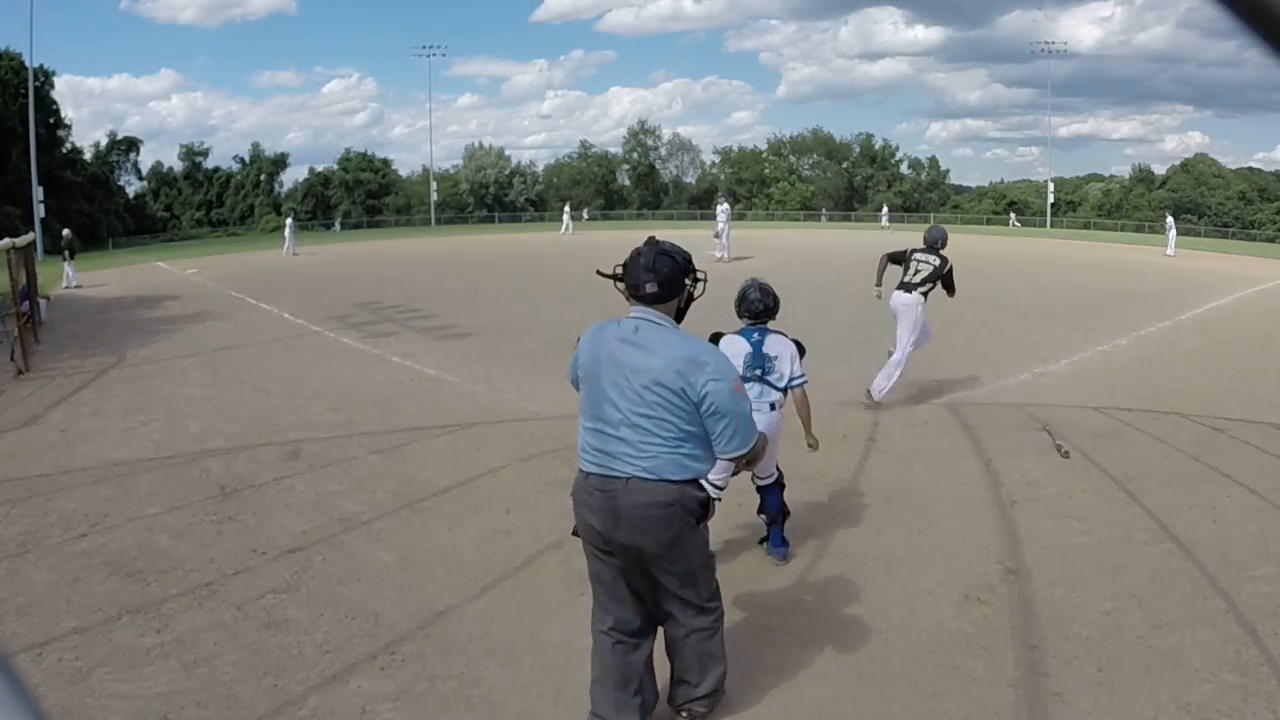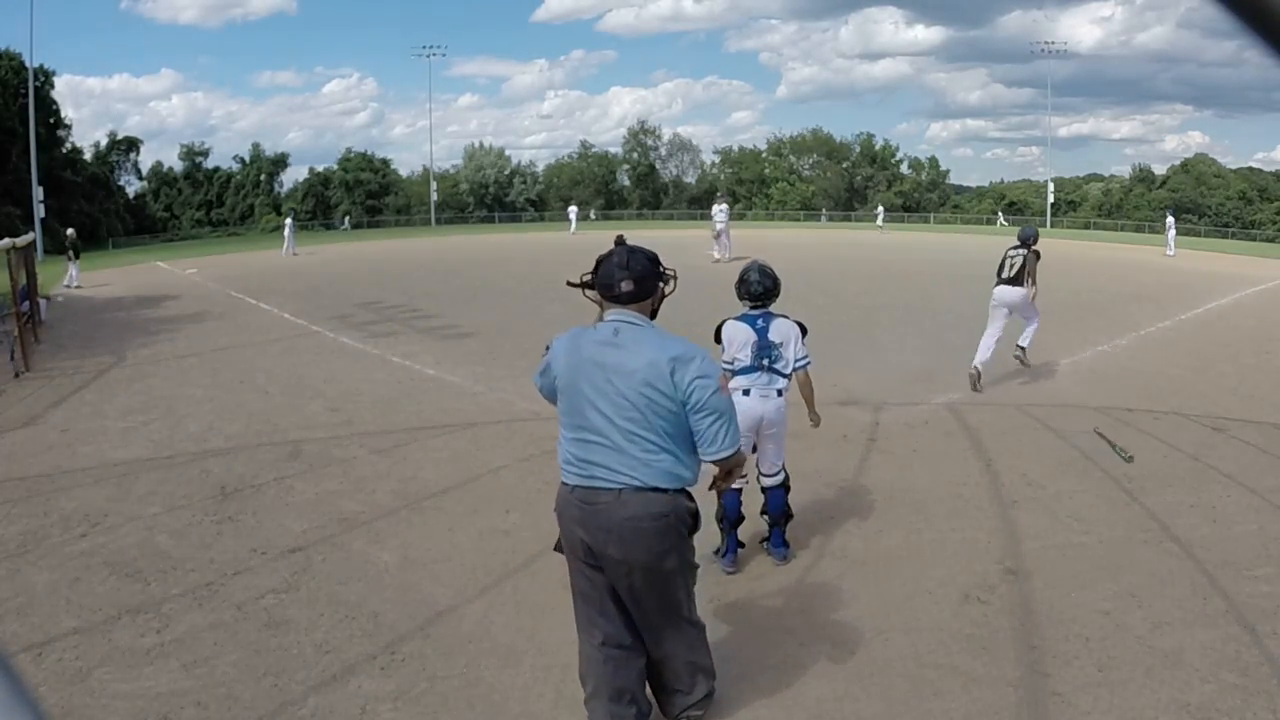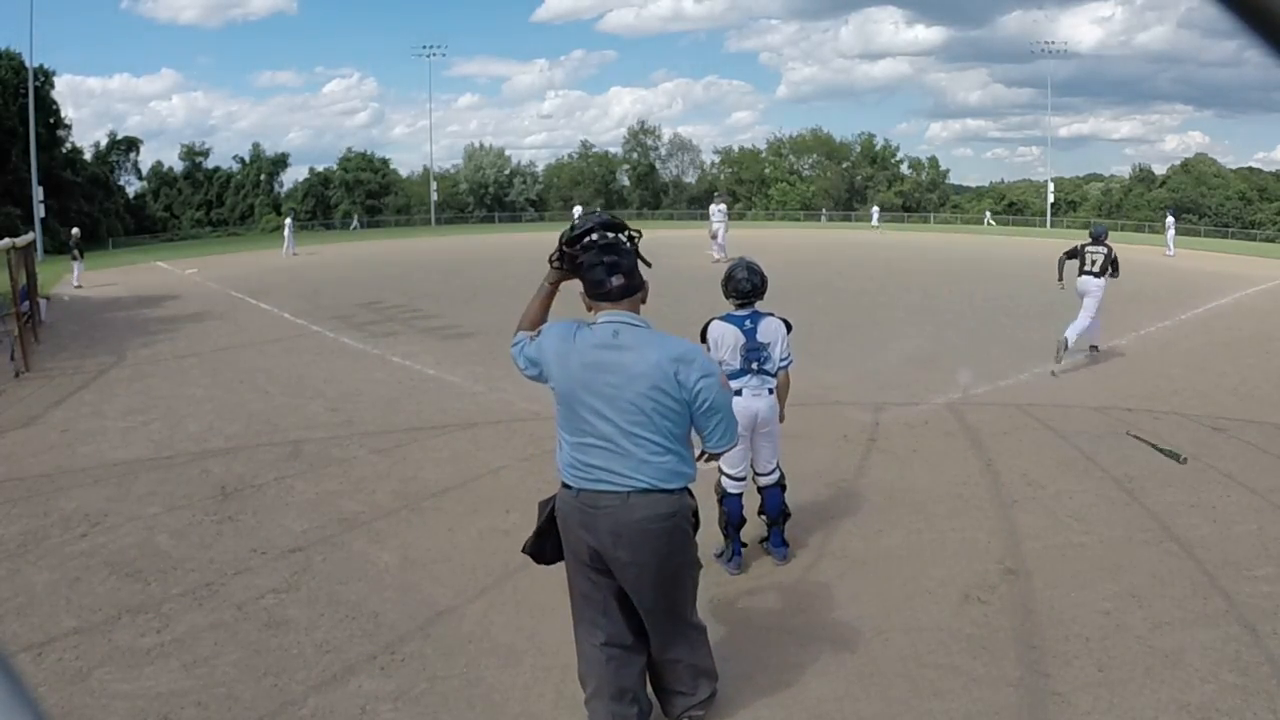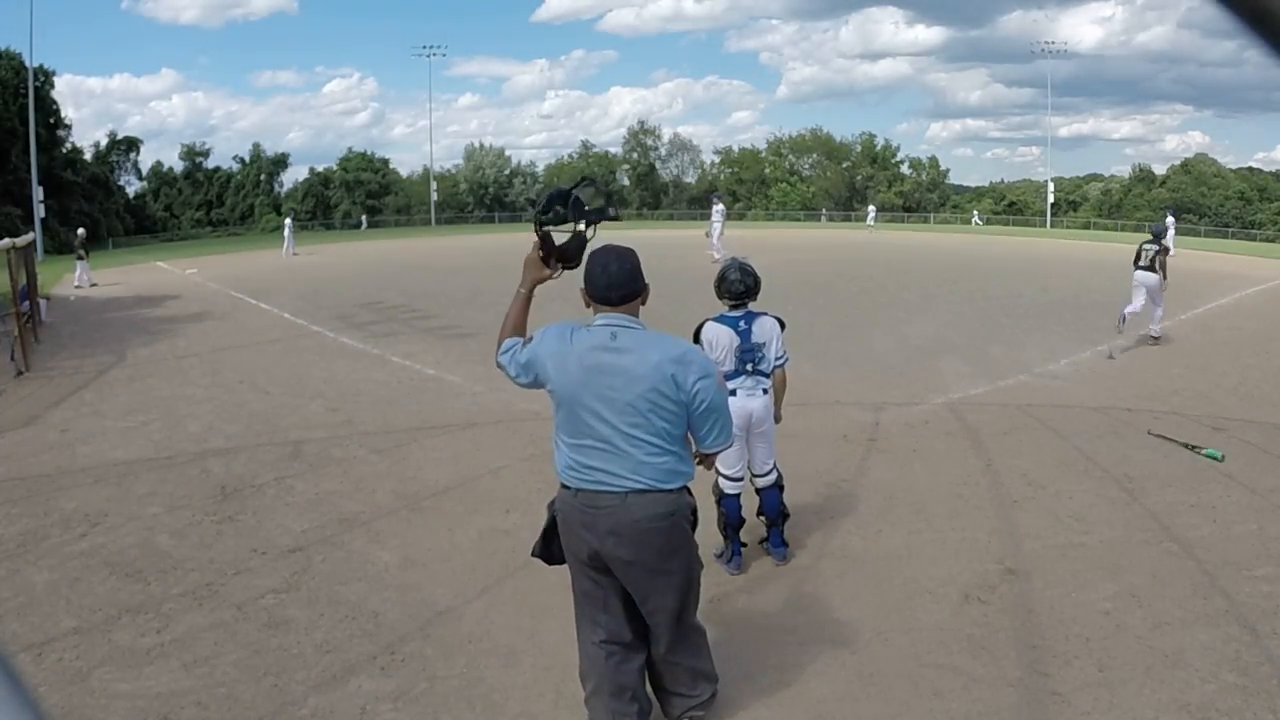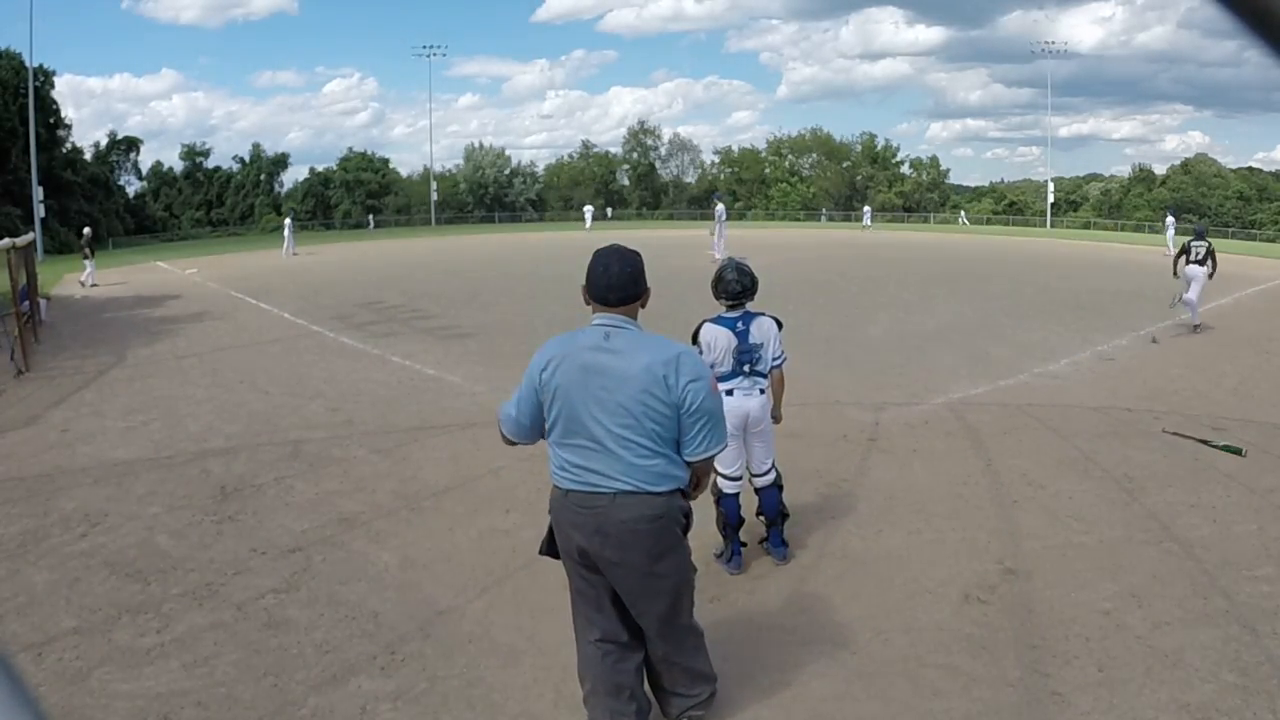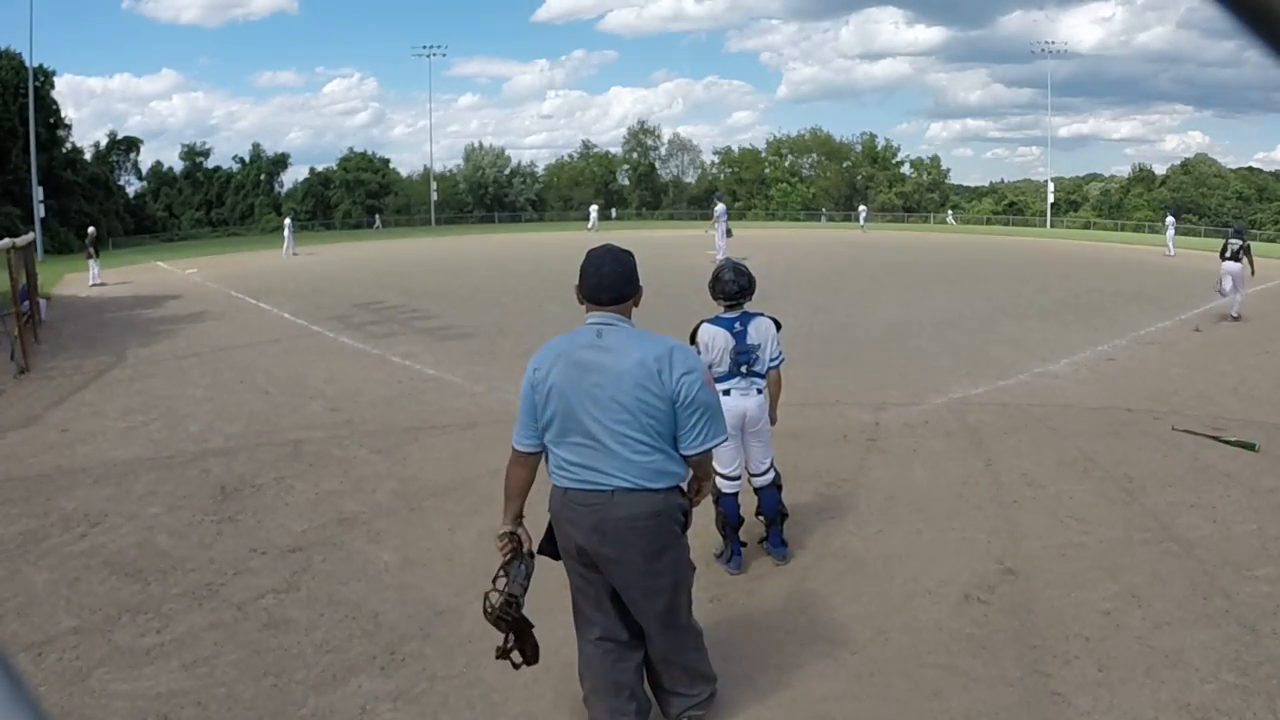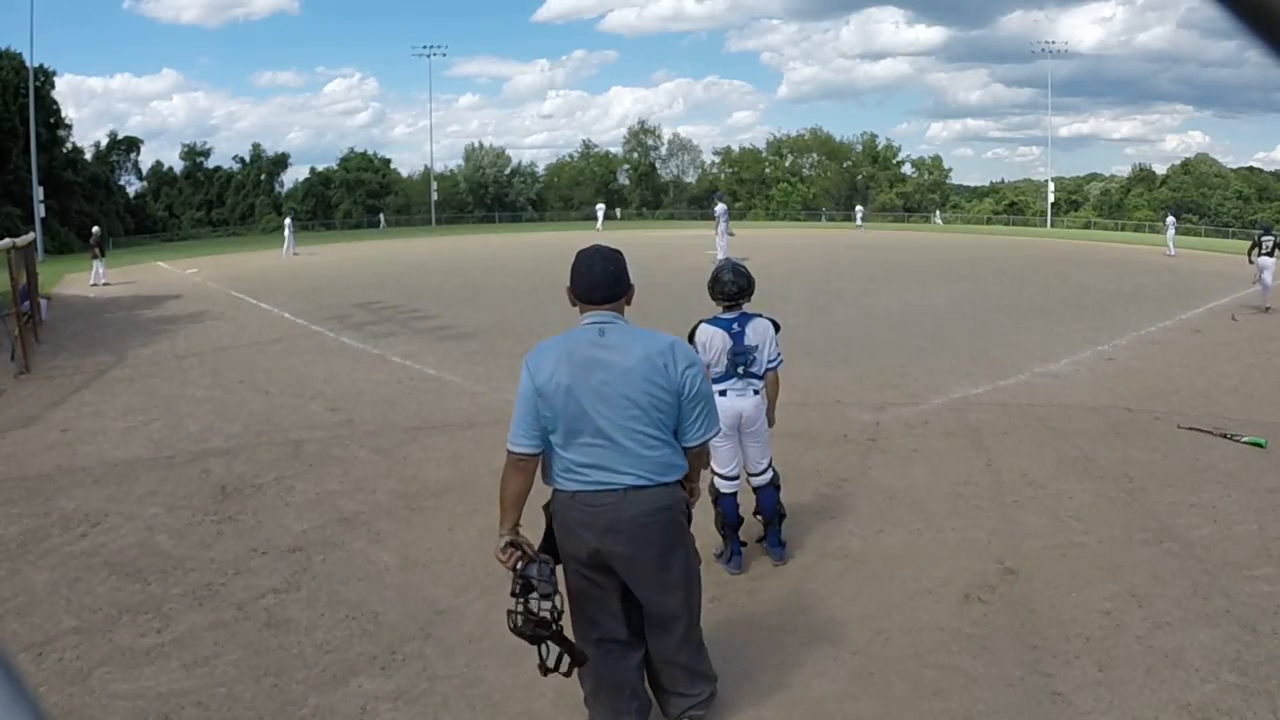
dt=0.3s
person 1, frame 1
left shoulder: (593, 339)
right shoulder: (703, 359)
right elbow: (742, 451)
right wrist: (758, 447)
left hip: (595, 496)
right hip: (663, 504)
left knee: (617, 621)
right knee: (691, 607)
person 1, frame 2
left shoulder: (566, 347)
right shoulder: (684, 358)
right elbow: (726, 455)
right wrist: (728, 472)
left hip: (580, 508)
right hip: (651, 513)
left knee: (604, 630)
right knee: (668, 617)
person 1, frame 3
left shoulder: (559, 344)
right shoulder: (685, 357)
left elbow: (522, 343)
right elbow: (721, 444)
left wrist: (550, 281)
right wrist: (700, 449)
left hip: (581, 511)
right hip: (655, 513)
left knee: (604, 630)
right knee: (670, 617)
person 1, frame 4
left shoulder: (555, 347)
right shoulder: (685, 358)
left elbow: (506, 354)
right elbow: (712, 448)
left wrist: (526, 284)
right wrist: (686, 457)
left hip: (581, 511)
right hip: (656, 513)
left knee: (603, 629)
right knee: (670, 616)
person 1, frame 5
left shoulder: (550, 356)
right shoulder: (679, 361)
left elbow: (513, 433)
right elbow: (702, 457)
right wrist: (694, 484)
left hip: (574, 512)
right hip: (647, 515)
left knee: (600, 627)
right knee: (666, 615)
person 1, frame 6
left shoulder: (546, 358)
right shoulder: (673, 357)
left elbow: (525, 453)
right elbow: (697, 450)
left wrist: (512, 519)
right wrist: (701, 482)
left hip: (573, 511)
right hip: (646, 513)
left knee: (600, 625)
right knee: (665, 614)
person 1, frame 7
left shoulder: (542, 360)
right shoulder: (673, 353)
left elbow: (522, 457)
right elbow: (695, 444)
left wrist: (508, 529)
right wrist: (690, 482)
left hip: (576, 513)
right hip: (653, 509)
left knee: (601, 625)
right knee: (670, 612)
person 2, frame 1
left shoulder: (727, 342)
right shoulder: (786, 345)
right elbow: (798, 394)
right wrist: (808, 433)
right hip: (769, 419)
left knee: (712, 482)
right knee: (768, 477)
right ankle: (777, 543)
person 2, frame 2
left shoulder: (731, 328)
right shoulder: (789, 327)
left elbow: (726, 376)
right elbow: (801, 375)
right wrist: (811, 410)
left hip: (742, 404)
right hip: (775, 404)
left knee: (732, 476)
right knee: (774, 474)
left ankle: (729, 549)
right ankle: (778, 544)
person 2, frame 3
left shoulder: (717, 328)
right shoulder: (775, 325)
right elbow: (783, 375)
right wrist: (781, 407)
left hip: (733, 405)
right hip: (766, 403)
left knee: (732, 479)
right knee: (769, 473)
left ankle: (733, 552)
right ankle: (777, 543)
person 2, frame 4
left shoulder: (711, 329)
right shoulder: (770, 324)
right elbow: (779, 373)
right wrist: (777, 407)
left hip: (727, 406)
right hip: (761, 403)
left knee: (730, 480)
right knee: (767, 474)
left ankle: (733, 552)
right ankle: (777, 544)
person 2, frame 5
left shoulder: (709, 331)
right shoulder: (767, 325)
right elbow: (777, 373)
right wrist: (777, 407)
left hip: (725, 405)
right hip: (759, 403)
left knee: (728, 480)
right knee: (765, 473)
left ankle: (732, 552)
right ankle: (777, 543)
person 2, frame 6
left shoulder: (707, 331)
right shoulder: (765, 325)
right elbow: (774, 373)
right wrist: (773, 408)
left hip: (722, 405)
right hip: (756, 402)
left knee: (727, 479)
right knee: (764, 473)
left ankle: (733, 551)
right ankle: (776, 543)
person 2, frame 7
left shoulder: (705, 331)
right shoulder: (763, 326)
right elbow: (771, 375)
right wrist: (771, 410)
left hip: (720, 406)
right hip: (753, 403)
left knee: (725, 479)
right knee: (762, 473)
left ankle: (732, 551)
right ankle: (775, 543)
